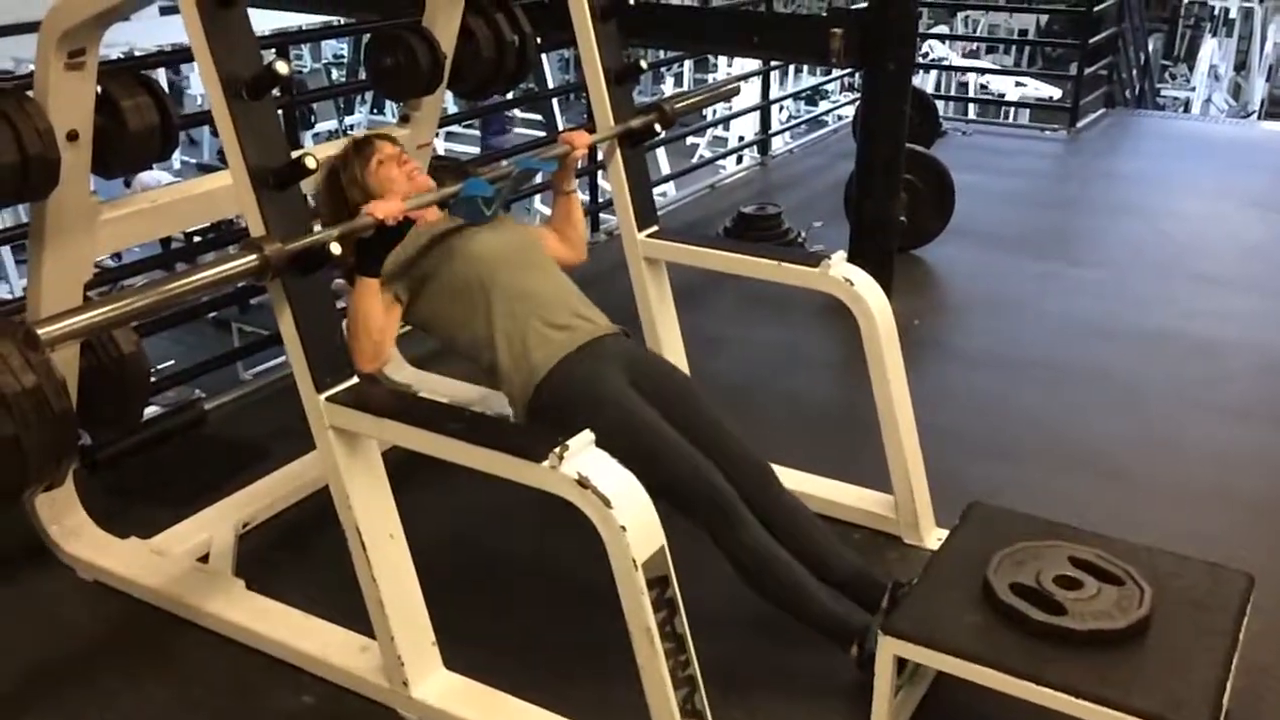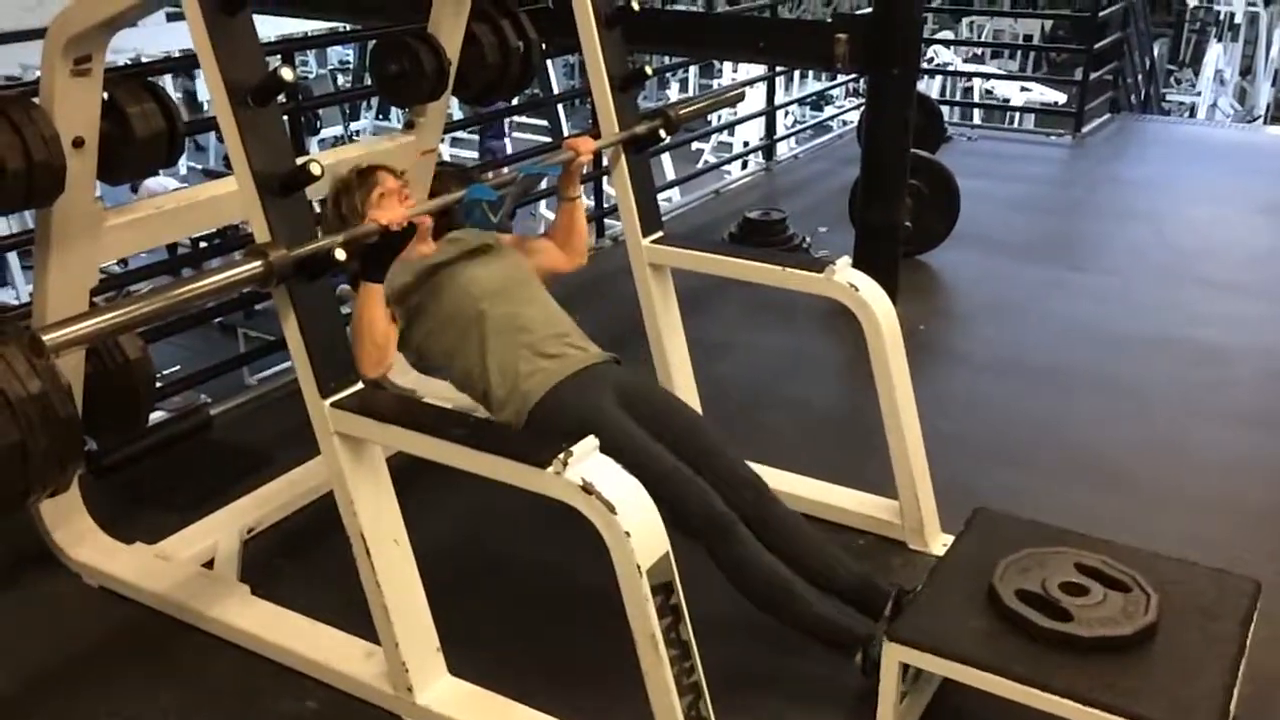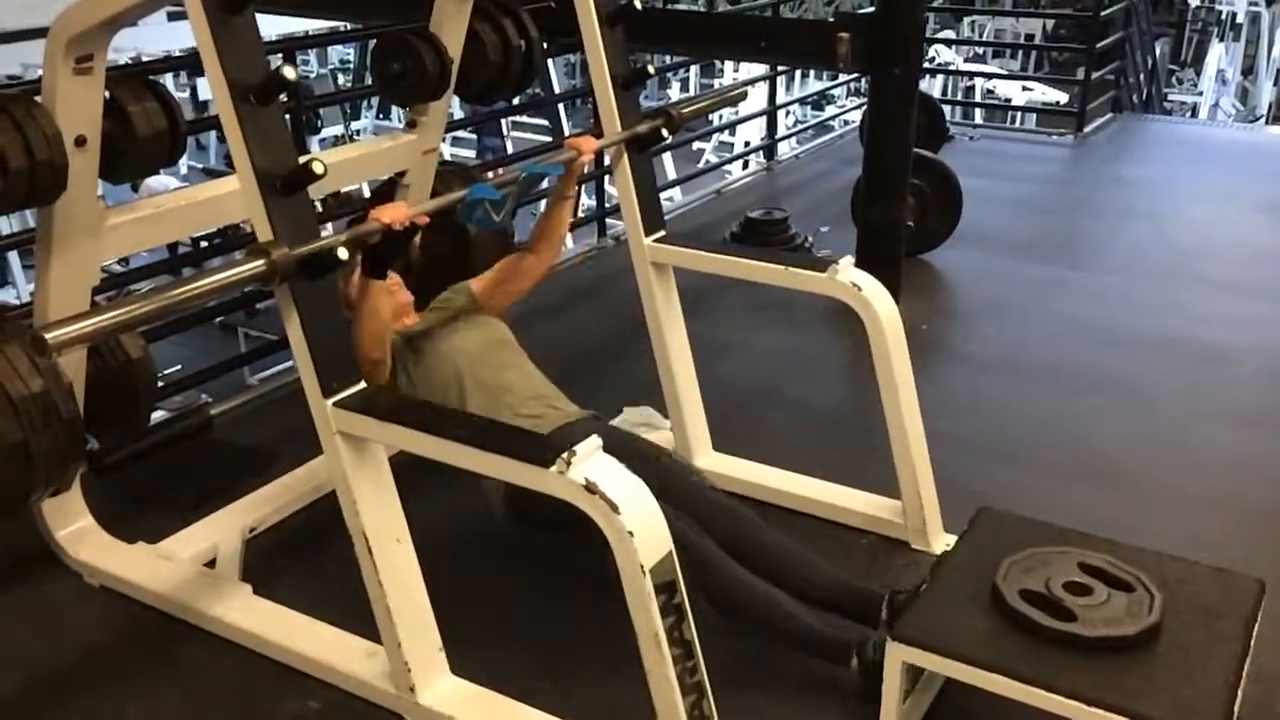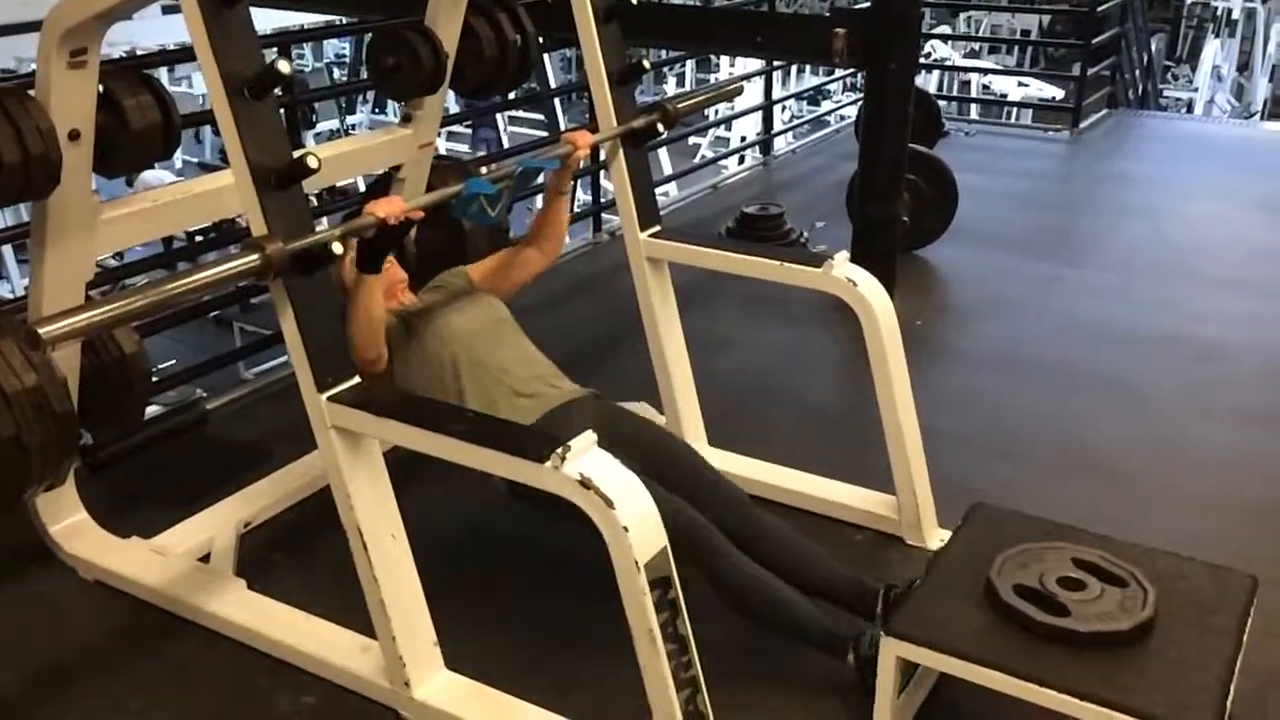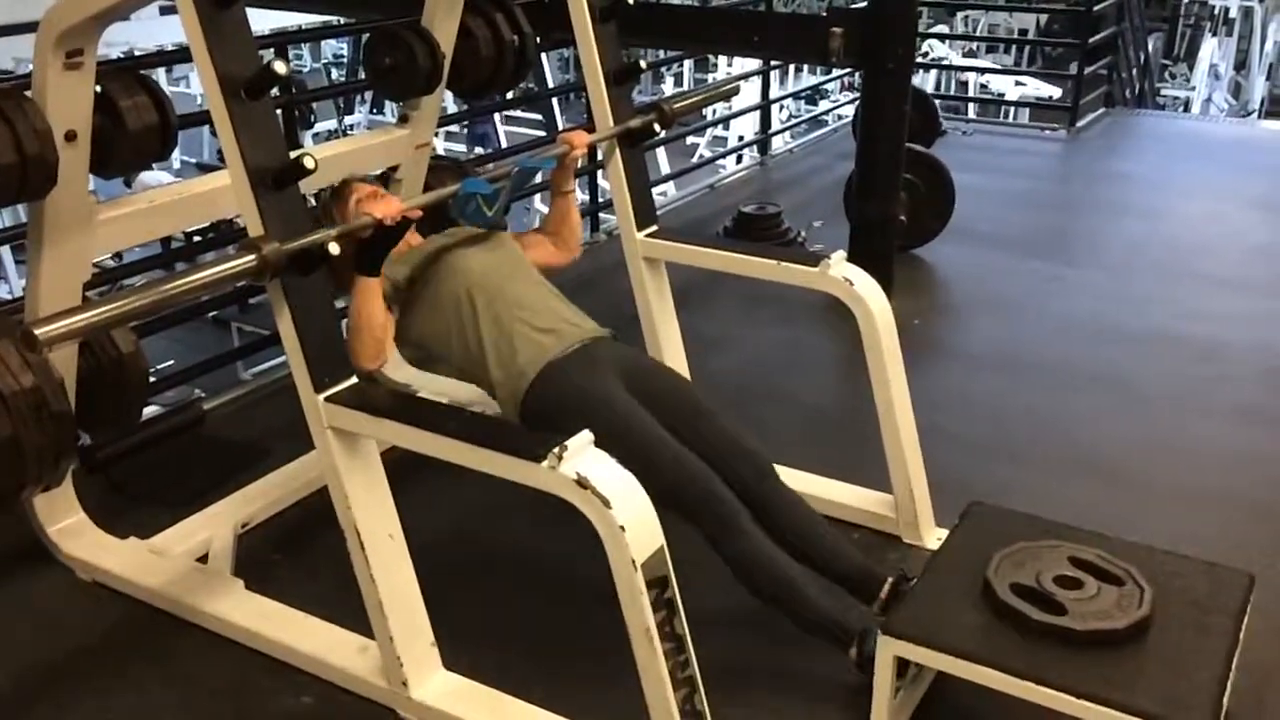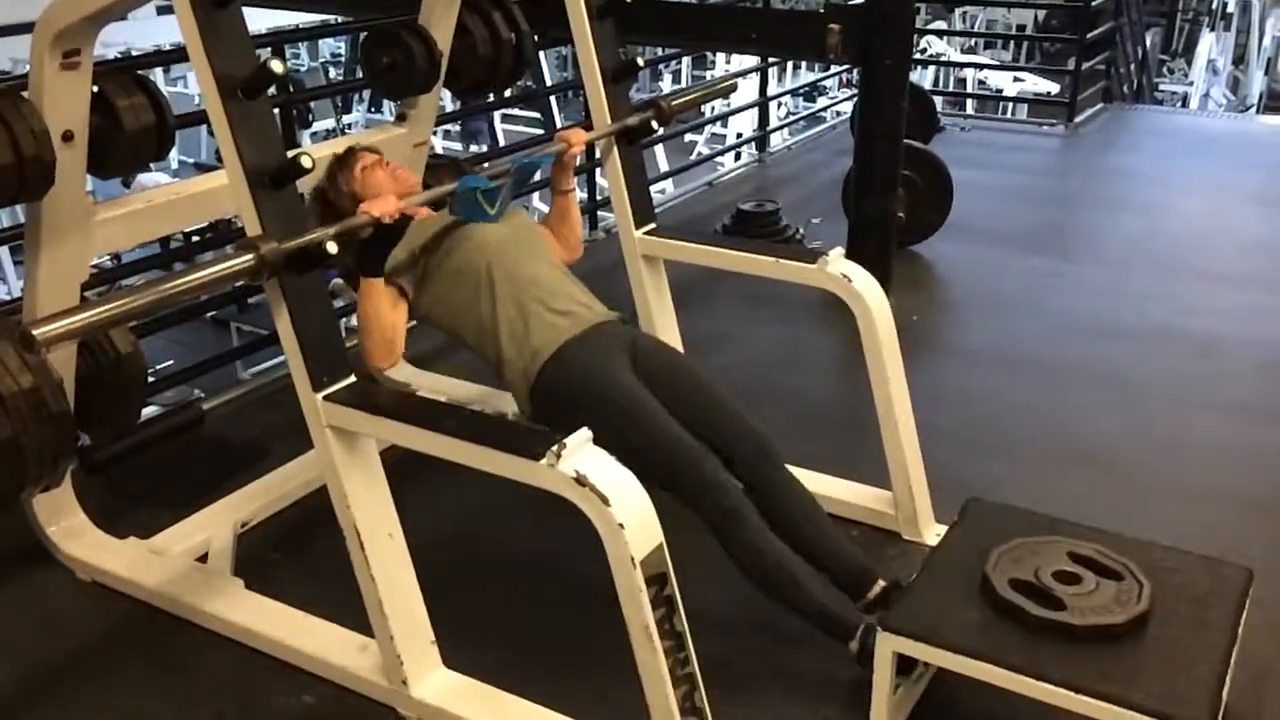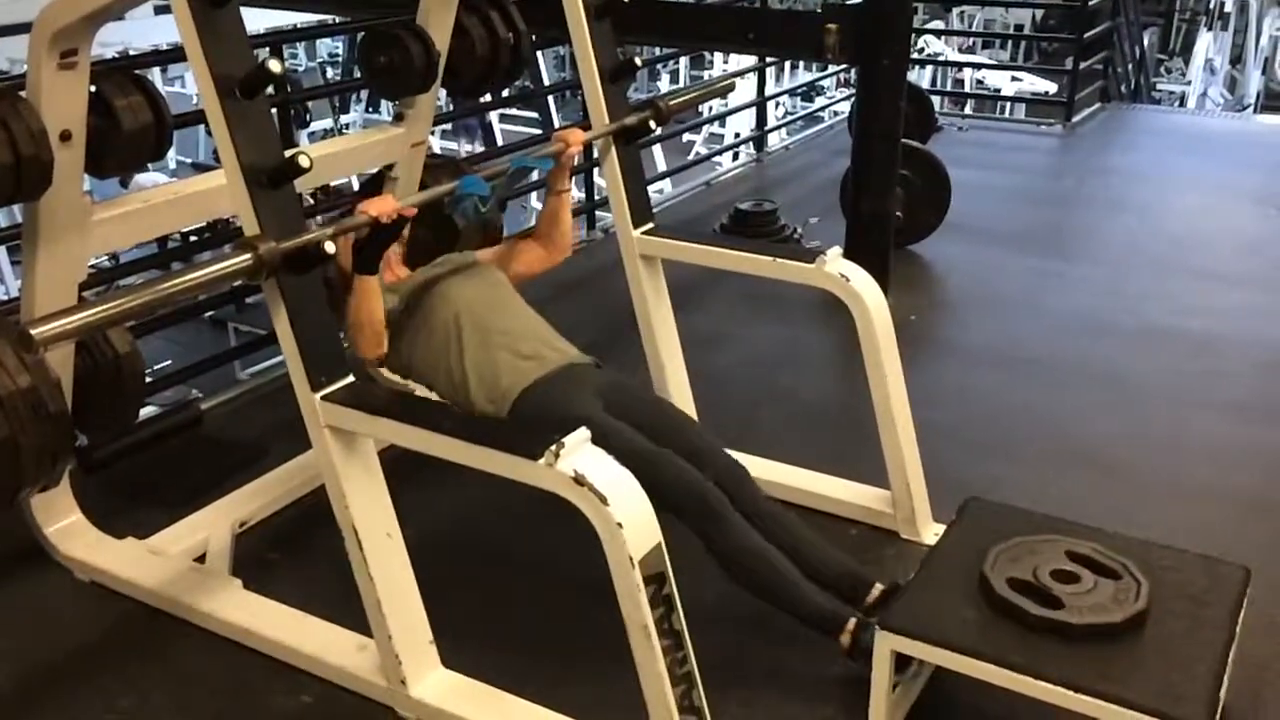
dt=0.3s
person 1, frame 1
left shoulder: (476, 218)
right shoulder: (400, 263)
left elbow: (572, 247)
right elbow: (369, 360)
left wrist: (566, 171)
right wrist: (368, 252)
left hip: (617, 350)
right hip: (562, 382)
left knee: (753, 479)
right knee: (716, 503)
left ankle: (882, 596)
right ankle: (862, 637)
person 1, frame 2
left shoulder: (472, 242)
right shoulder: (398, 286)
left elbow: (569, 253)
right elbow: (372, 366)
left wrist: (570, 178)
right wrist: (375, 260)
left hip: (606, 375)
right hip: (549, 409)
left knee: (748, 495)
right knee: (710, 520)
left ankle: (885, 602)
right ankle: (864, 645)
person 1, frame 3
left shoulder: (454, 307)
right shoulder: (392, 354)
left elbow: (539, 256)
right elbow: (369, 357)
left wrist: (567, 181)
right wrist: (374, 257)
left hip: (586, 429)
left knee: (730, 521)
right knee: (692, 552)
left ankle: (881, 608)
right ankle: (860, 652)
person 1, frame 4
left shoulder: (447, 287)
right shoulder: (388, 335)
left elbow: (539, 249)
right elbow: (366, 354)
left wrist: (562, 175)
right wrist: (366, 254)
left hip: (587, 407)
right hip: (536, 438)
left knee: (734, 509)
right knee: (695, 535)
left ankle: (876, 600)
right ankle: (857, 644)
person 1, frame 5
left shoulder: (456, 239)
right shoulder: (392, 285)
left elbow: (562, 247)
right elbow: (367, 359)
left wrist: (563, 173)
right wrist: (368, 256)
left hip: (608, 352)
right hip: (553, 387)
left knee: (753, 475)
right knee: (713, 505)
left ankle: (880, 589)
right ankle: (860, 637)
person 1, frame 6
right shoulder: (398, 256)
left elbow: (567, 246)
right elbow: (382, 358)
left wrist: (563, 171)
right wrist: (370, 249)
left hip: (617, 336)
right hip: (562, 369)
left knee: (760, 460)
right knee: (718, 494)
left ankle: (873, 589)
right ankle: (858, 632)
person 1, frame 7
left shoulder: (450, 268)
right shoulder: (387, 310)
left elbow: (551, 247)
right elbow: (369, 349)
left wrist: (559, 174)
right wrist: (365, 256)
left hip: (589, 378)
right hip: (537, 407)
left knee: (731, 480)
right knee: (700, 500)
left ankle: (868, 594)
right ankle: (850, 630)
